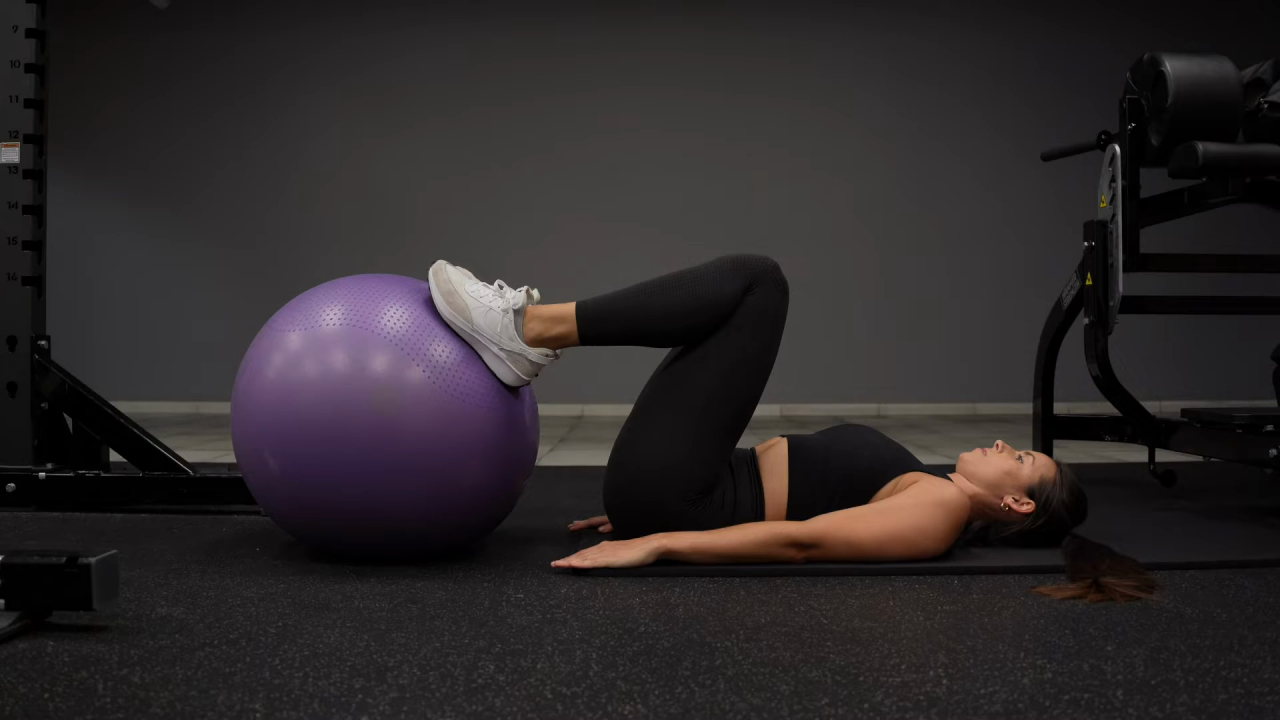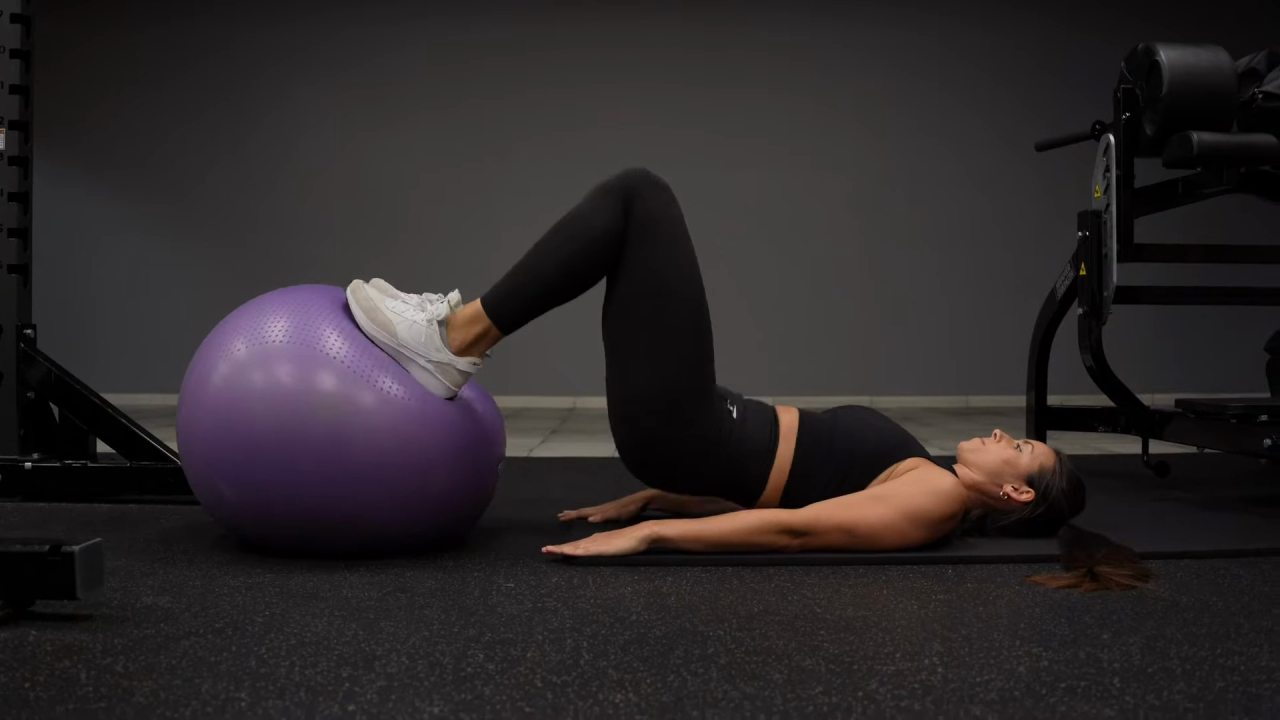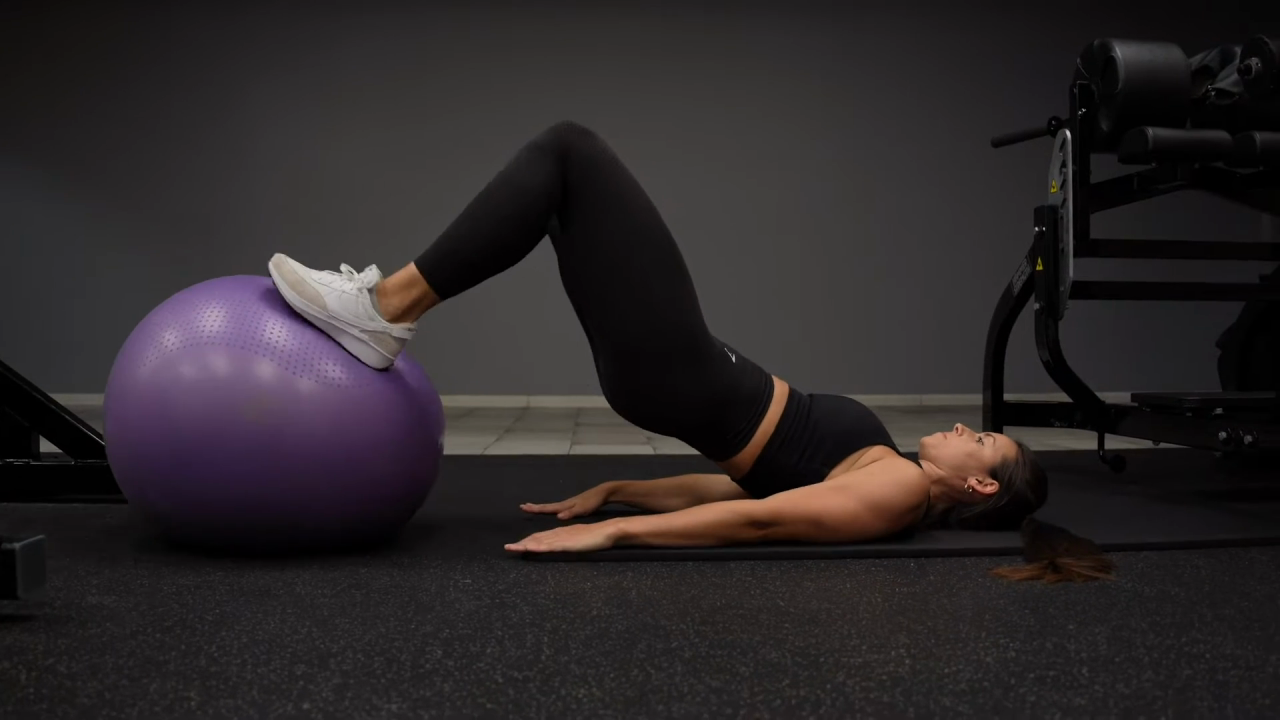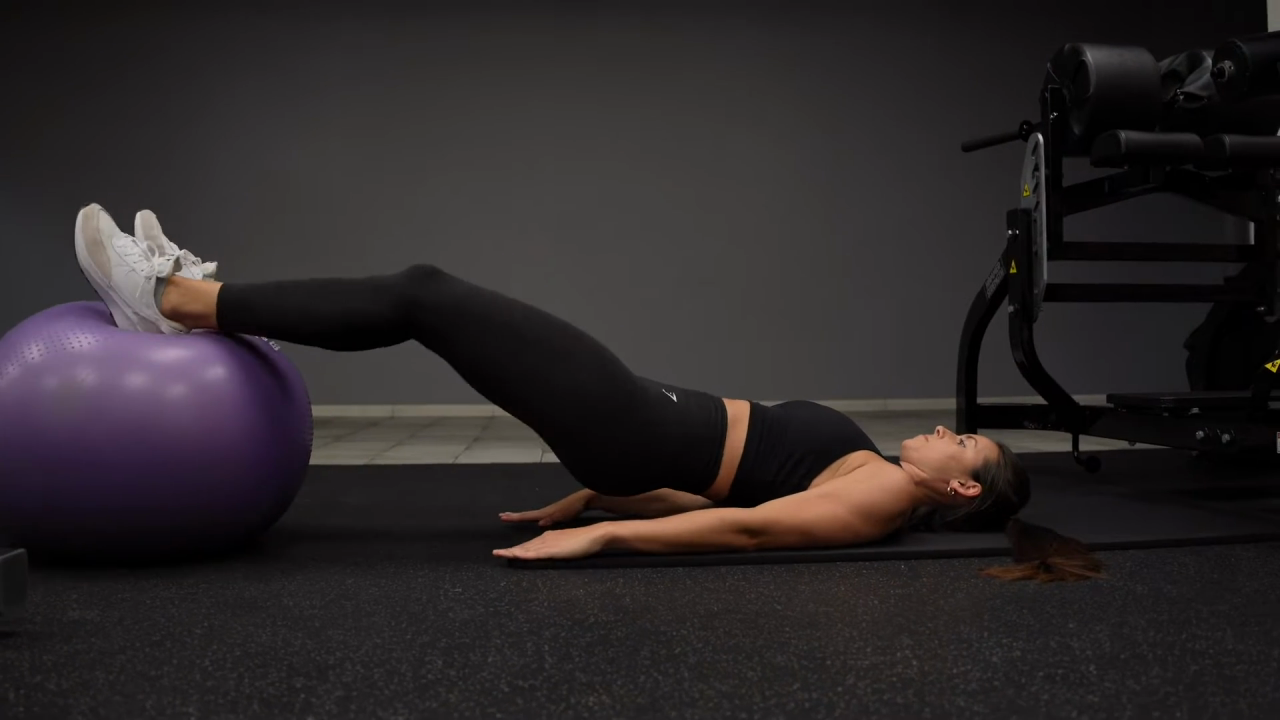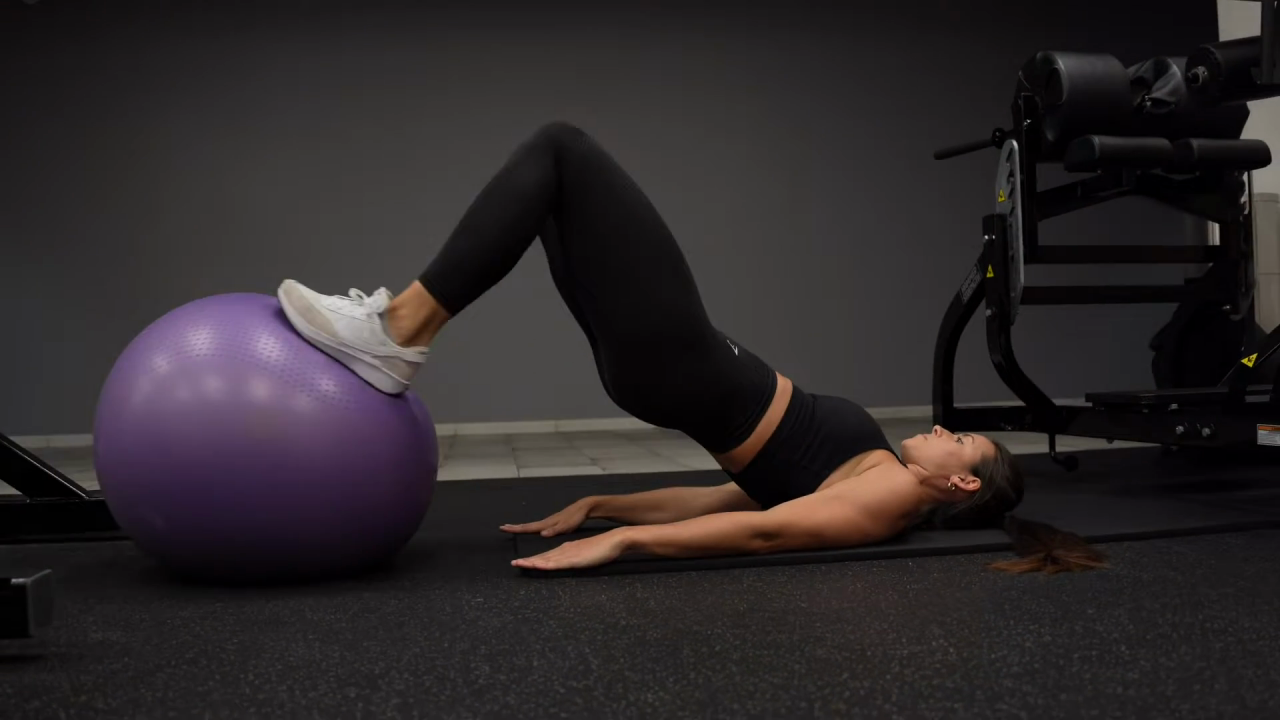
dt=1s
person 1, frame 1
left shoulder: (940, 511)
right shoulder: (925, 489)
left elbow: (805, 540)
left wrist: (661, 542)
right wrist: (646, 509)
left hip: (670, 493)
right hip: (674, 488)
left knee: (758, 281)
left ankle: (528, 330)
right ankle: (528, 335)
person 1, frame 2
left shoulder: (937, 502)
right shoulder: (927, 483)
left elbow: (796, 529)
left wrist: (649, 534)
right wrist: (645, 498)
left hip: (685, 434)
right hip: (697, 440)
left knee: (638, 194)
right knee: (635, 207)
left ankle: (455, 341)
right ankle: (456, 336)
person 1, frame 3
left shoulder: (897, 493)
right shoulder: (891, 478)
left elbow: (762, 520)
left wrist: (614, 533)
left hip: (671, 371)
right hip: (680, 376)
left knee: (568, 147)
right knee: (568, 182)
left ankle: (383, 308)
right ankle: (387, 302)
person 1, frame 4
left shoulder: (884, 497)
right shoulder: (871, 473)
left elbow: (751, 527)
left wrist: (600, 533)
right wrist: (592, 495)
left hip: (628, 430)
right hip: (639, 421)
left knee: (423, 292)
right knee: (430, 295)
left ankle: (173, 302)
right ankle: (195, 294)
person 1, frame 5
left shoulder: (889, 500)
right shoulder: (877, 478)
left elbow: (759, 529)
right elbow: (733, 494)
left wrist: (615, 541)
left hip: (675, 366)
right hip: (674, 367)
left knee: (560, 146)
right knee: (556, 173)
left ankle: (399, 330)
right ankle: (394, 327)
